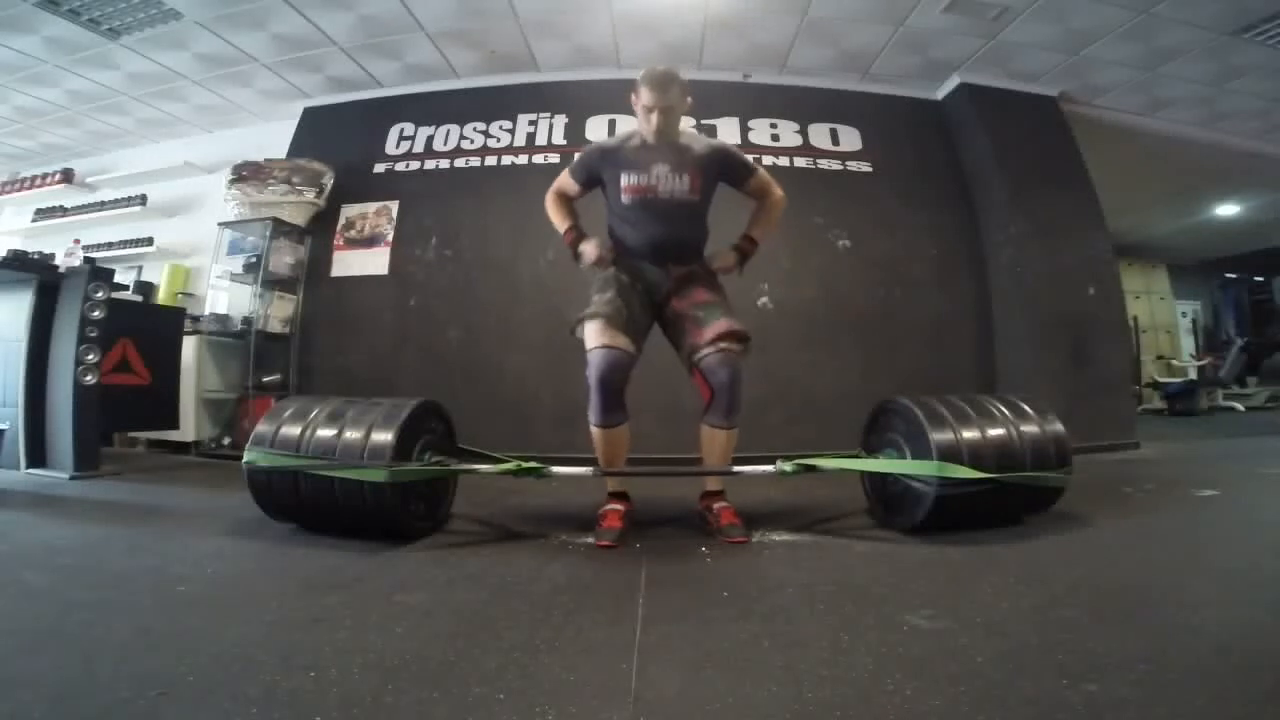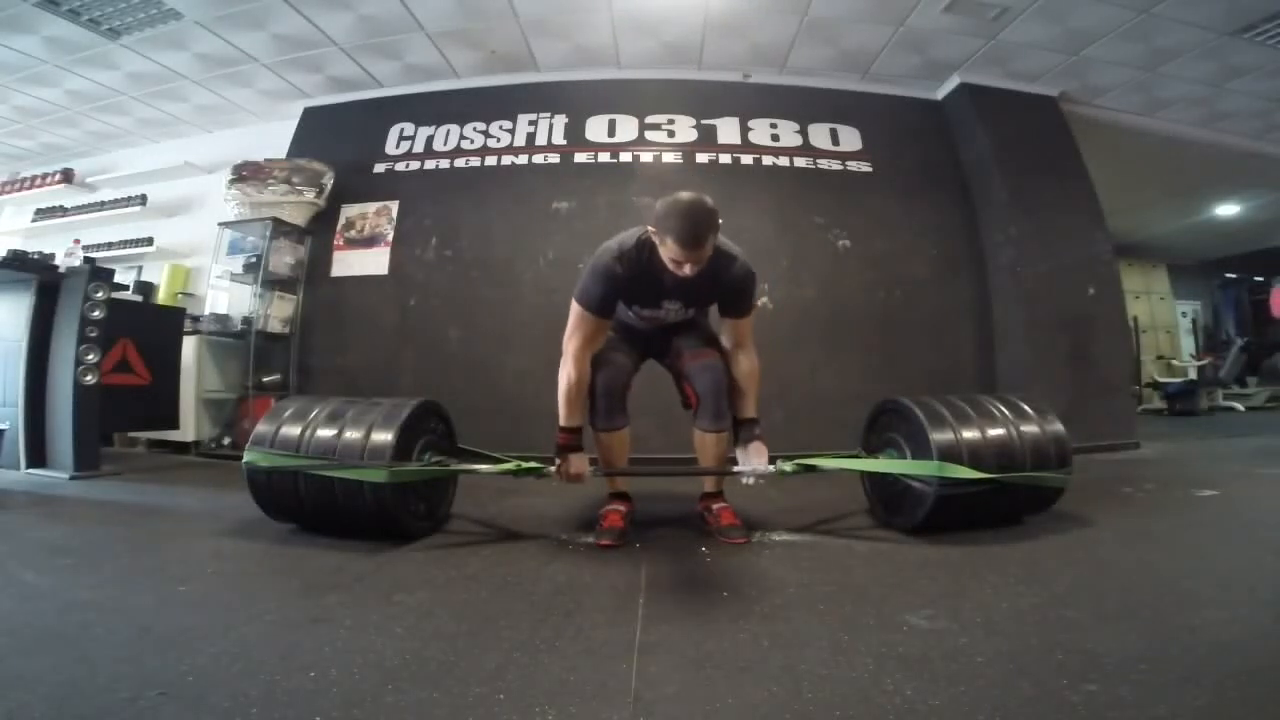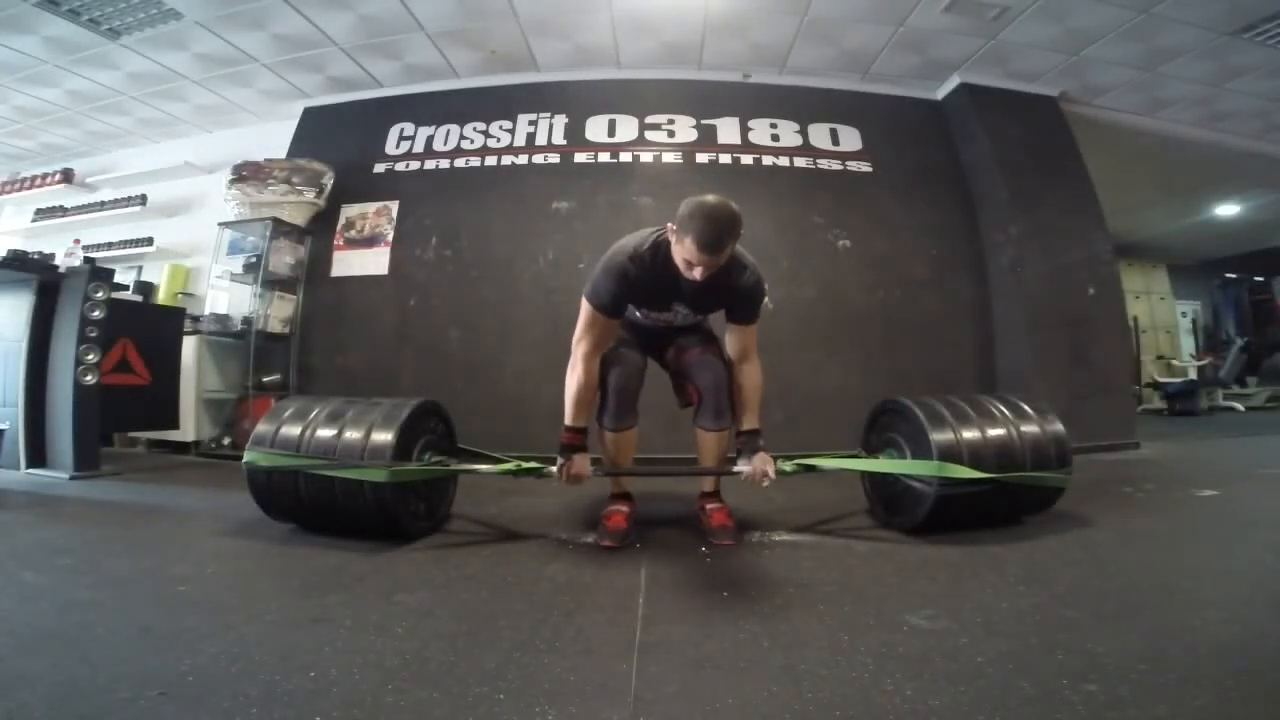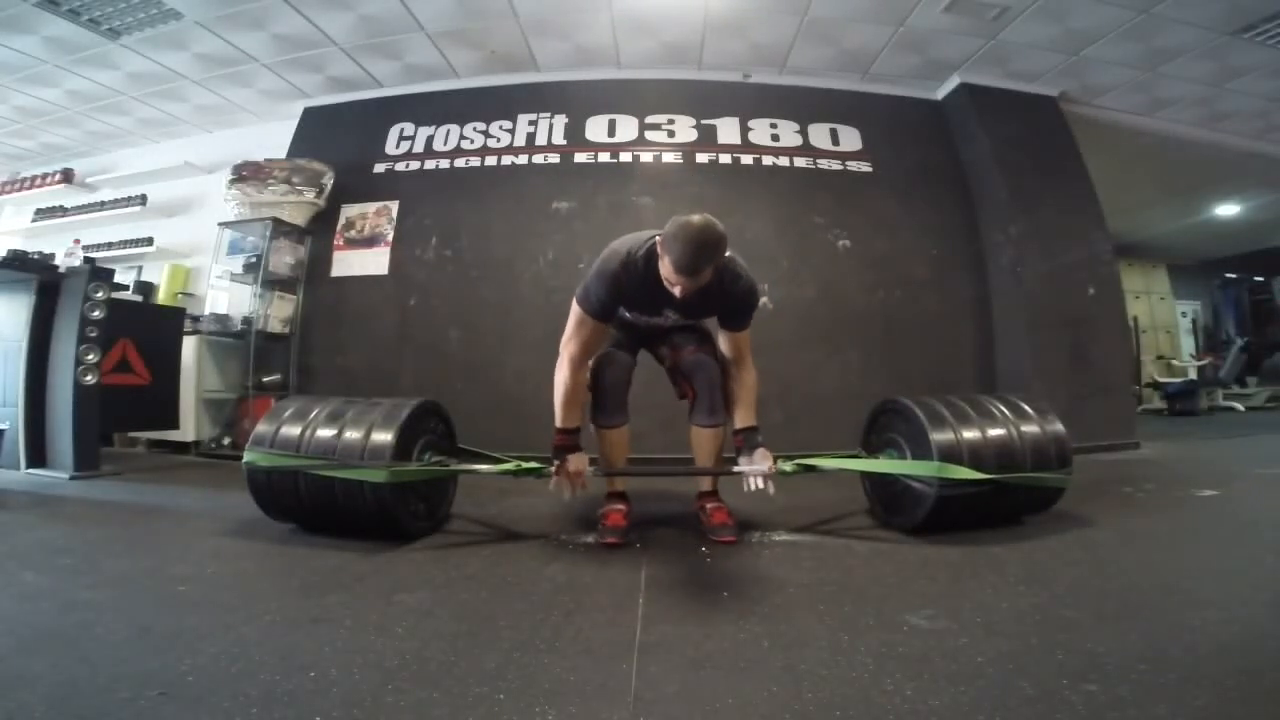
dt=1s
person 1, frame 1
left shoulder: (712, 153)
right shoulder: (606, 153)
left elbow: (771, 195)
right elbow: (556, 195)
left wrist: (743, 249)
right wrist: (578, 239)
left hip: (690, 277)
right hip: (626, 276)
left knee: (724, 371)
right knee: (604, 371)
left ankle: (714, 496)
right ankle: (616, 498)
person 1, frame 2
left shoulder: (734, 270)
right shoulder: (614, 261)
left elbow: (740, 349)
right elbow: (576, 351)
left wrist: (748, 432)
right wrist: (569, 443)
left hip: (686, 328)
right hip: (623, 328)
left knee: (712, 383)
right knee: (603, 383)
left ankle: (713, 498)
right ankle: (618, 497)
person 1, frame 3
left shoulder: (745, 279)
right shoulder: (626, 262)
left elbow: (744, 360)
right elbow: (585, 353)
left wrist: (750, 443)
right wrist: (574, 444)
left hip: (686, 331)
right hip: (627, 327)
left knee: (715, 384)
right knee: (617, 383)
left ankle: (710, 496)
right ankle: (619, 497)
person 1, frame 4
left shoulder: (737, 285)
right shoulder: (618, 265)
left elbow: (738, 362)
right elbow: (572, 357)
left wrist: (749, 441)
right wrist: (567, 445)
left hip: (681, 329)
right hip: (620, 324)
left knee: (709, 378)
right knee: (608, 377)
left ankle: (708, 496)
right ankle: (615, 497)
